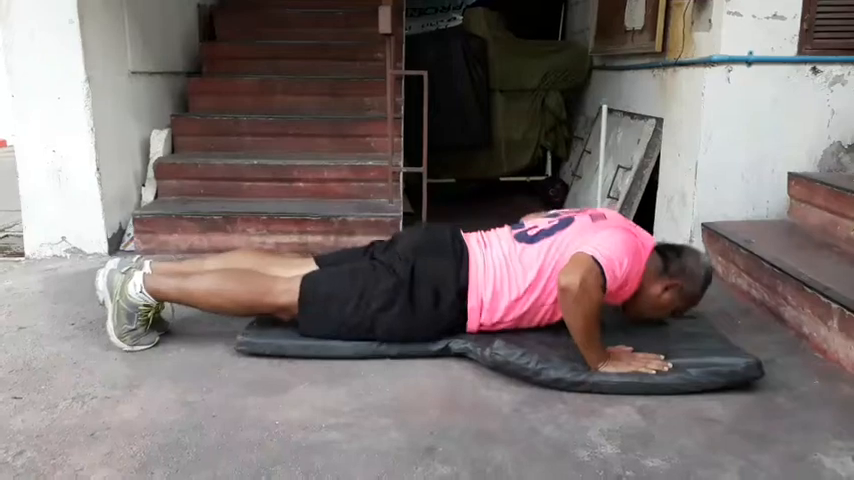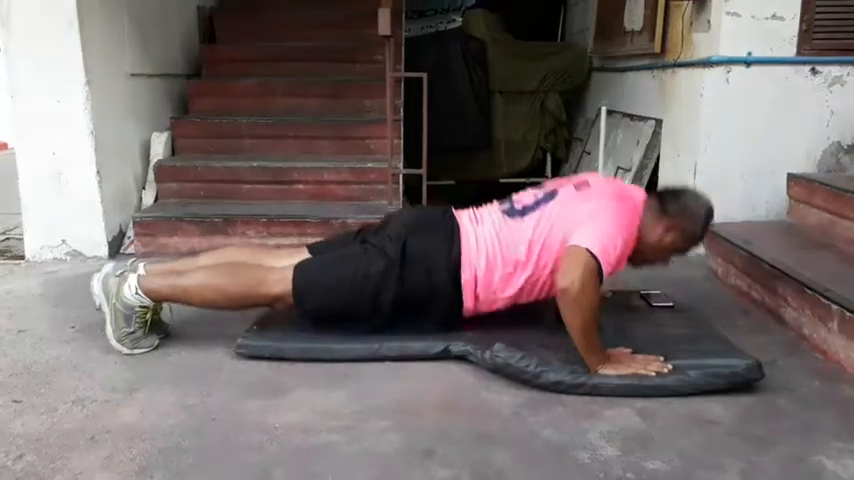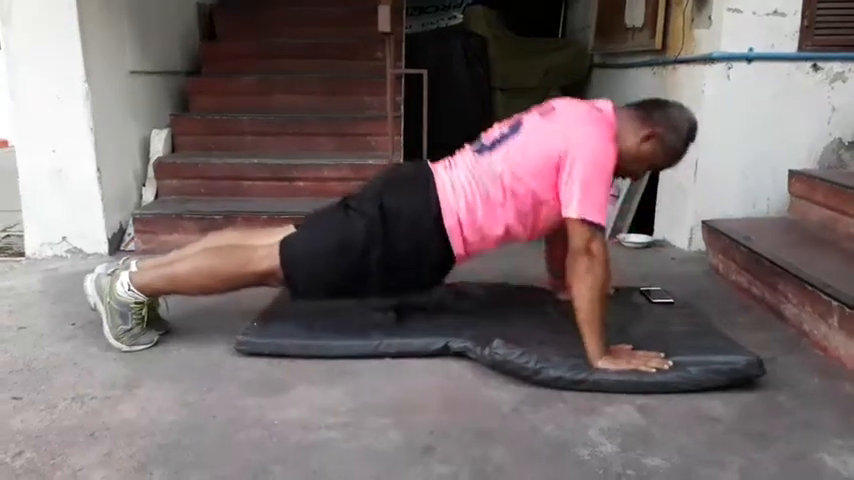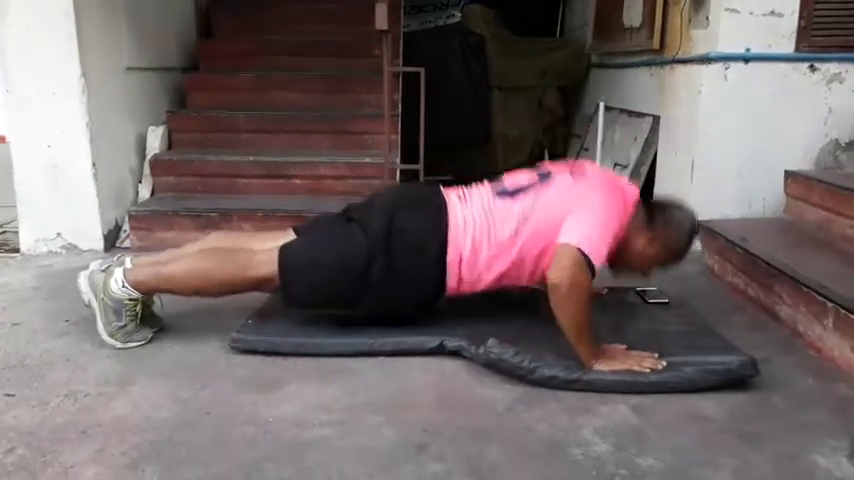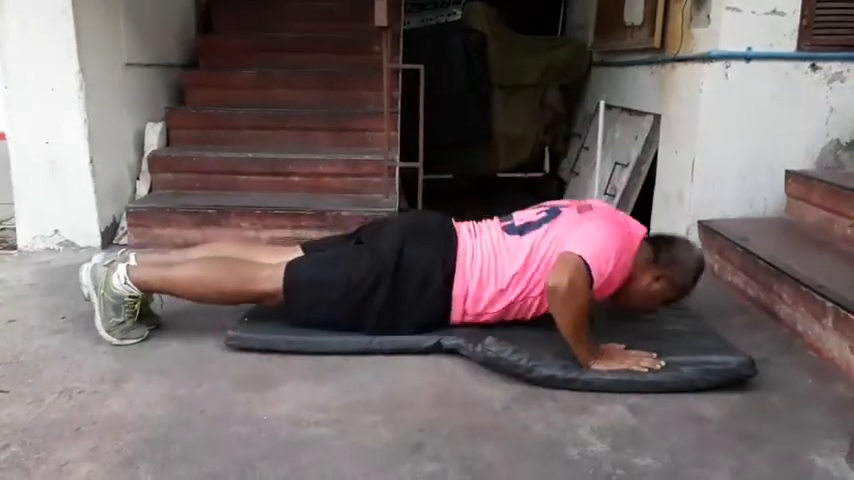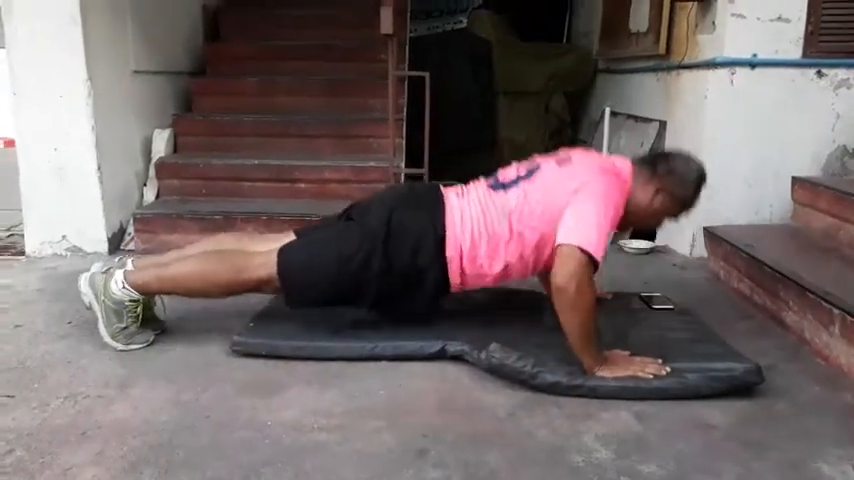
dt=0.3s
person 1, frame 1
left shoulder: (608, 226)
right shoulder: (626, 249)
right elbow: (575, 282)
left wrist: (590, 303)
right wrist: (600, 357)
left hip: (441, 252)
right hip: (436, 294)
left knee: (292, 270)
right knee: (289, 298)
left ankle: (147, 270)
right ankle: (144, 285)
person 1, frame 2
left shoulder: (601, 190)
right shoulder: (618, 214)
right elbow: (573, 284)
left wrist: (583, 302)
right wrist: (598, 360)
left hip: (435, 235)
right hip: (432, 271)
left knee: (288, 263)
right knee: (282, 286)
left ankle: (139, 272)
right ankle: (139, 287)
person 1, frame 3
left shoulder: (579, 117)
right shoulder: (596, 140)
left elbow: (549, 211)
right elbow: (587, 251)
left wrist: (562, 287)
right wrist: (601, 353)
left hip: (418, 192)
right hip: (418, 224)
left knee: (273, 243)
right knee: (270, 265)
left ankle: (135, 269)
right ankle: (132, 284)
person 1, frame 4
left shoulder: (591, 184)
right shoulder: (609, 205)
right elbow: (566, 277)
left wrist: (568, 296)
right wrist: (593, 354)
left hip: (421, 214)
right hip: (416, 248)
left knee: (271, 247)
right knee: (268, 267)
left ankle: (129, 264)
right ankle: (125, 279)
person 1, frame 5
left shoulder: (601, 221)
right shoulder: (615, 241)
right elbow: (564, 281)
left wrist: (579, 300)
right wrist: (591, 355)
left hip: (428, 239)
right hip: (424, 279)
left knee: (277, 260)
right knee: (272, 283)
left ankle: (133, 263)
right ankle: (128, 277)
person 1, frame 6
left shoulder: (588, 166)
right shoulder: (605, 189)
right elbow: (571, 279)
left wrist: (568, 303)
right wrist: (595, 362)
left hip: (422, 214)
right hip: (417, 247)
left knee: (273, 248)
right knee: (267, 270)
left ankle: (128, 268)
right ankle: (126, 285)
